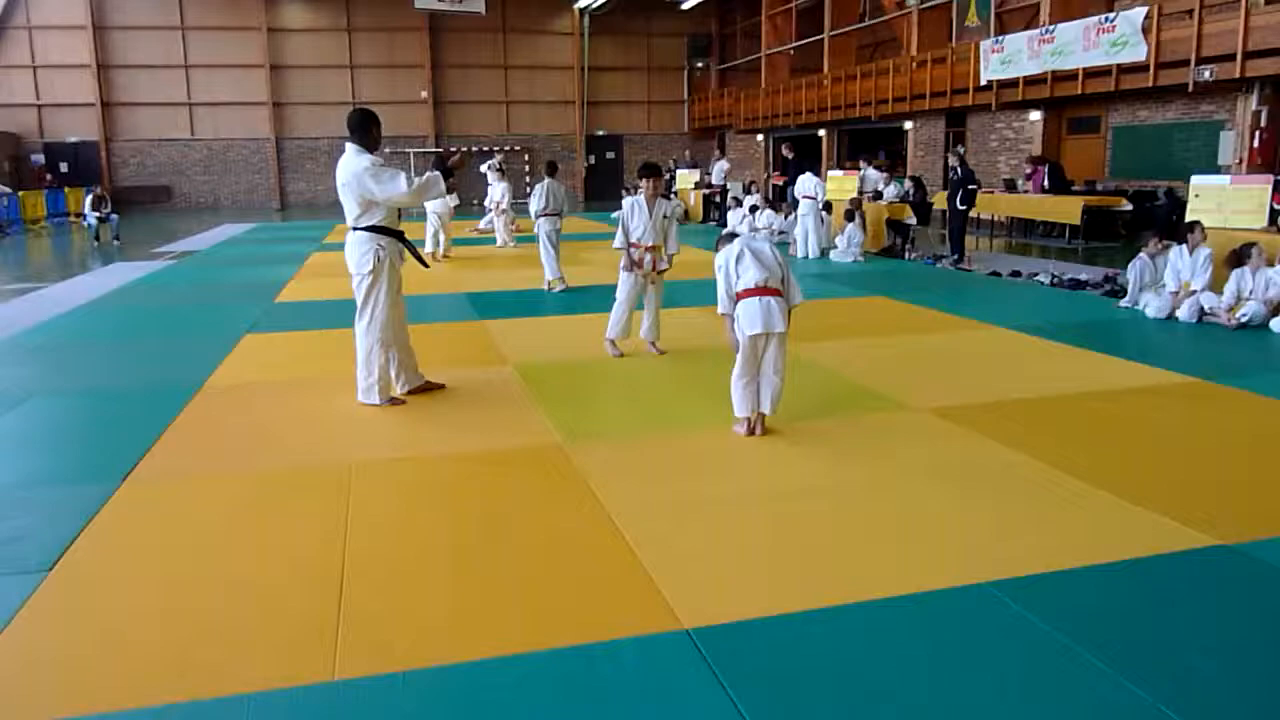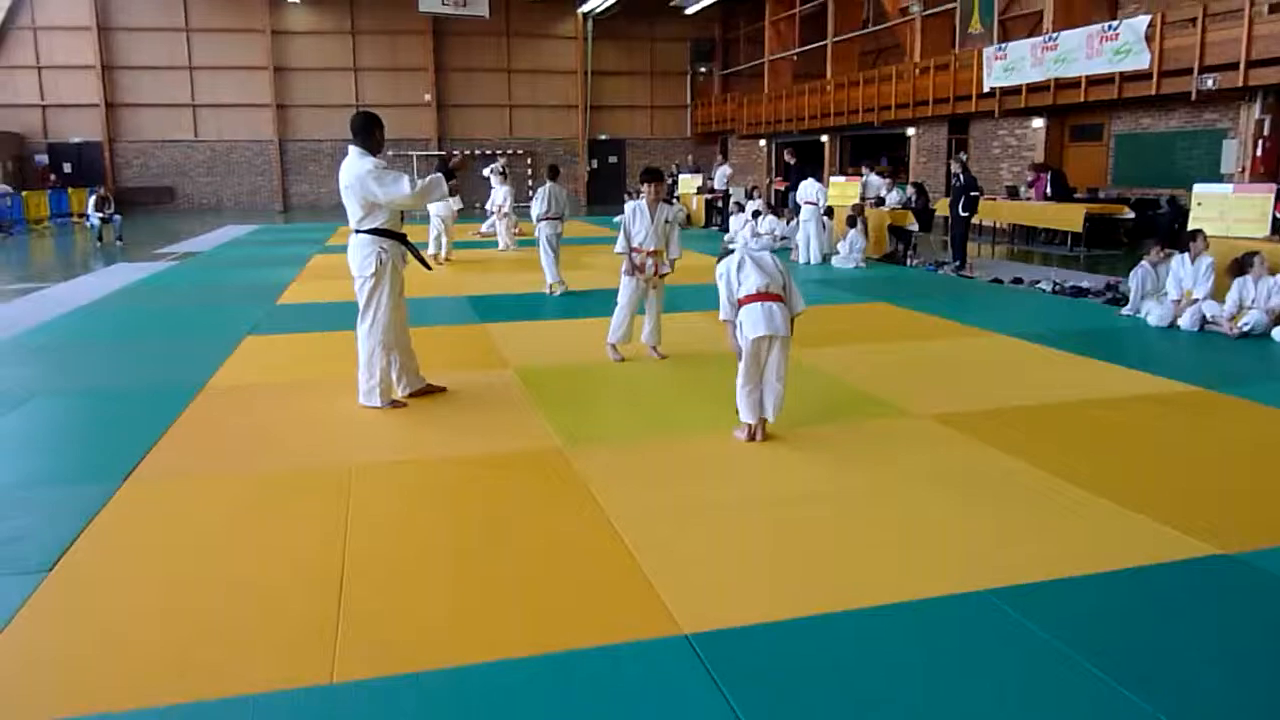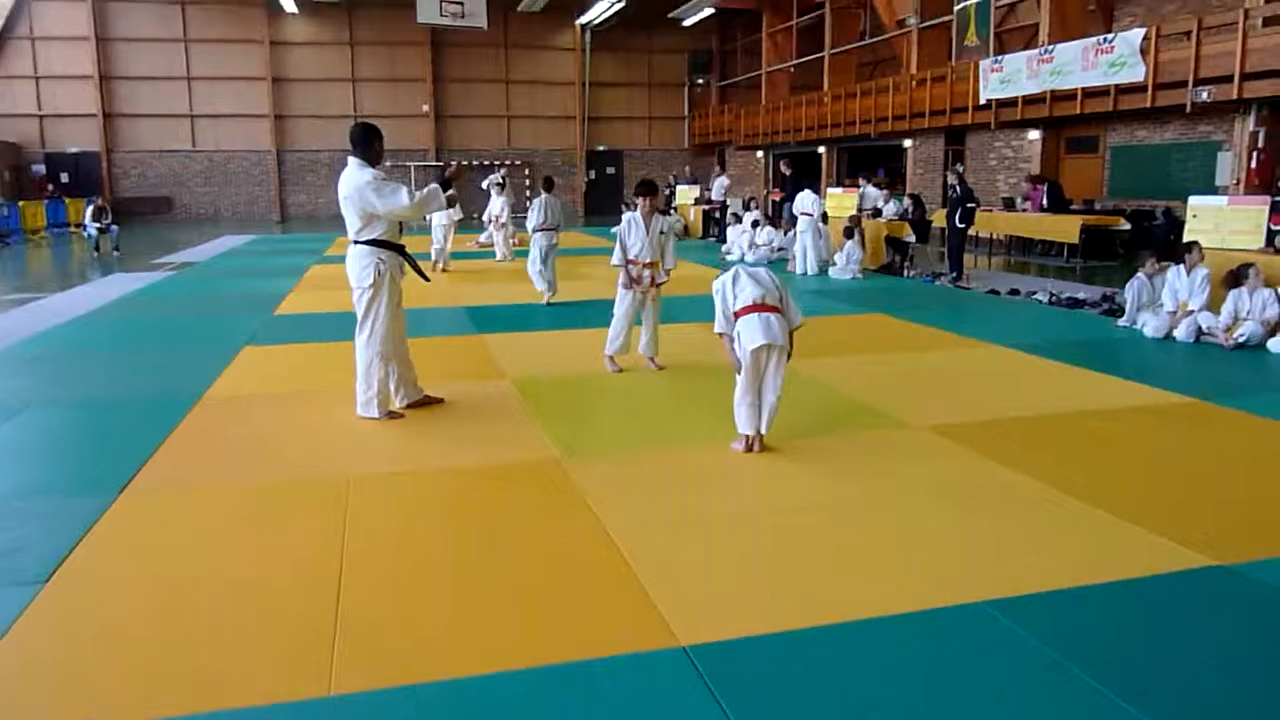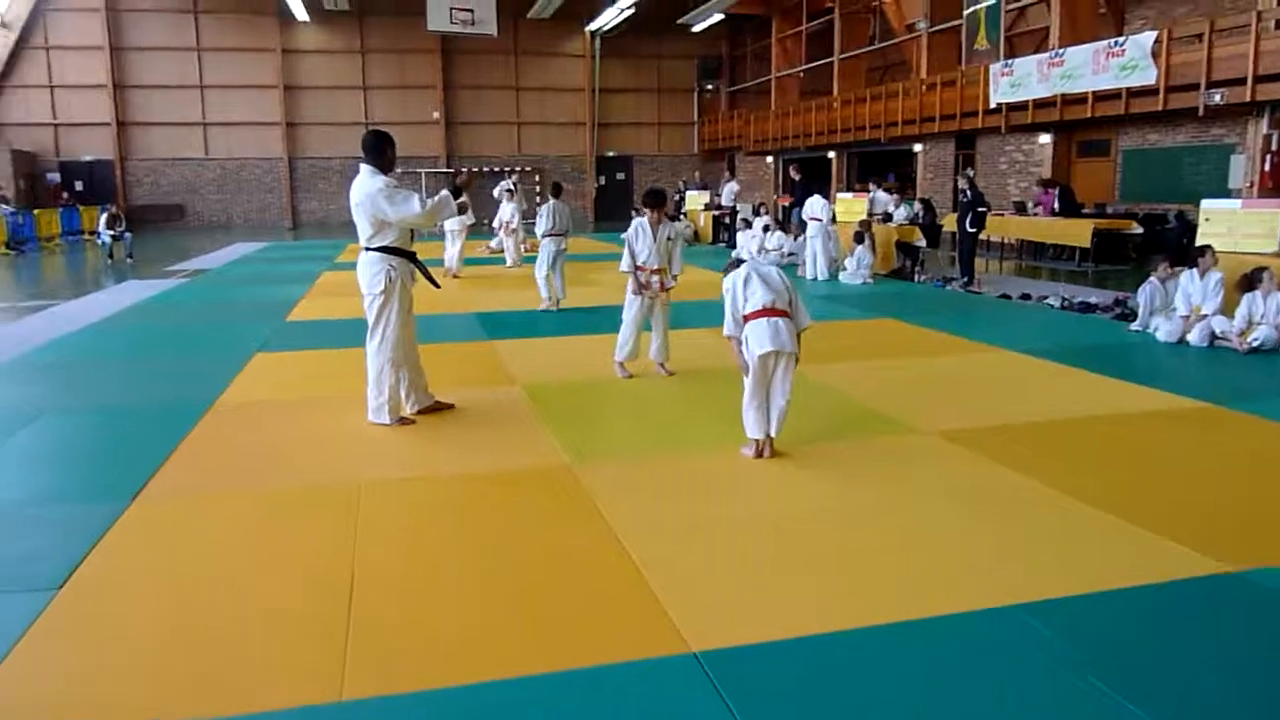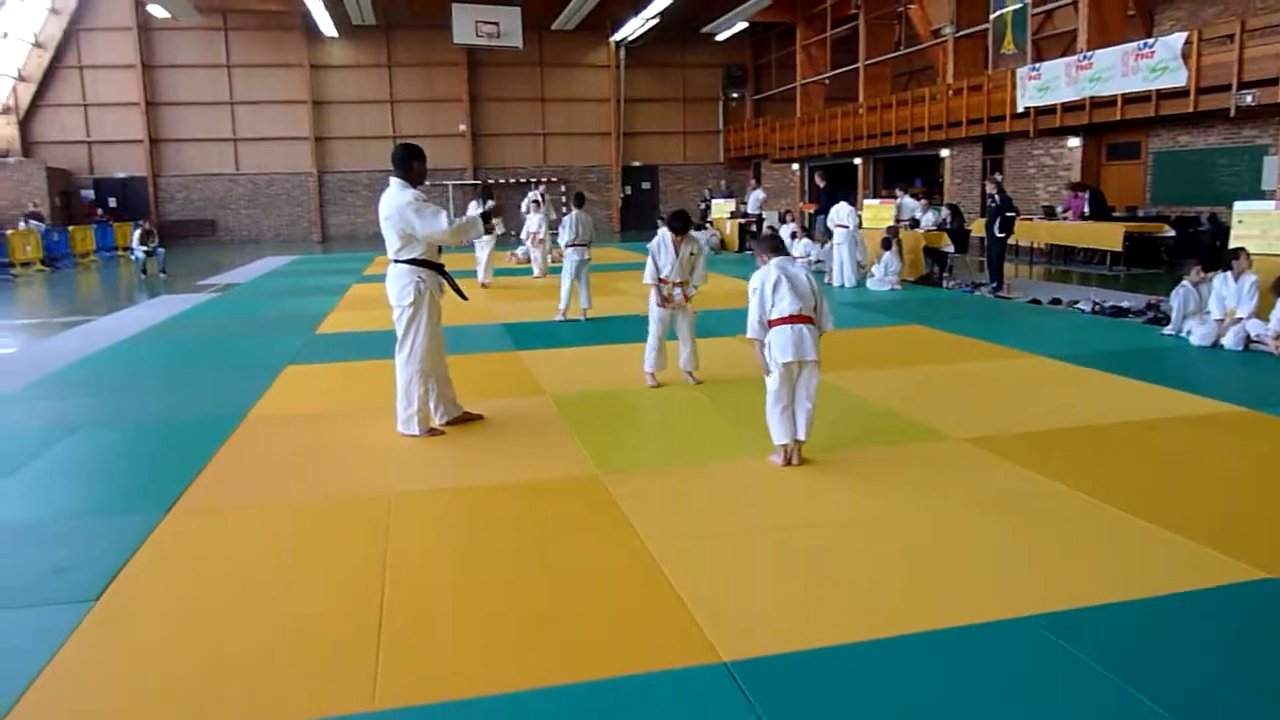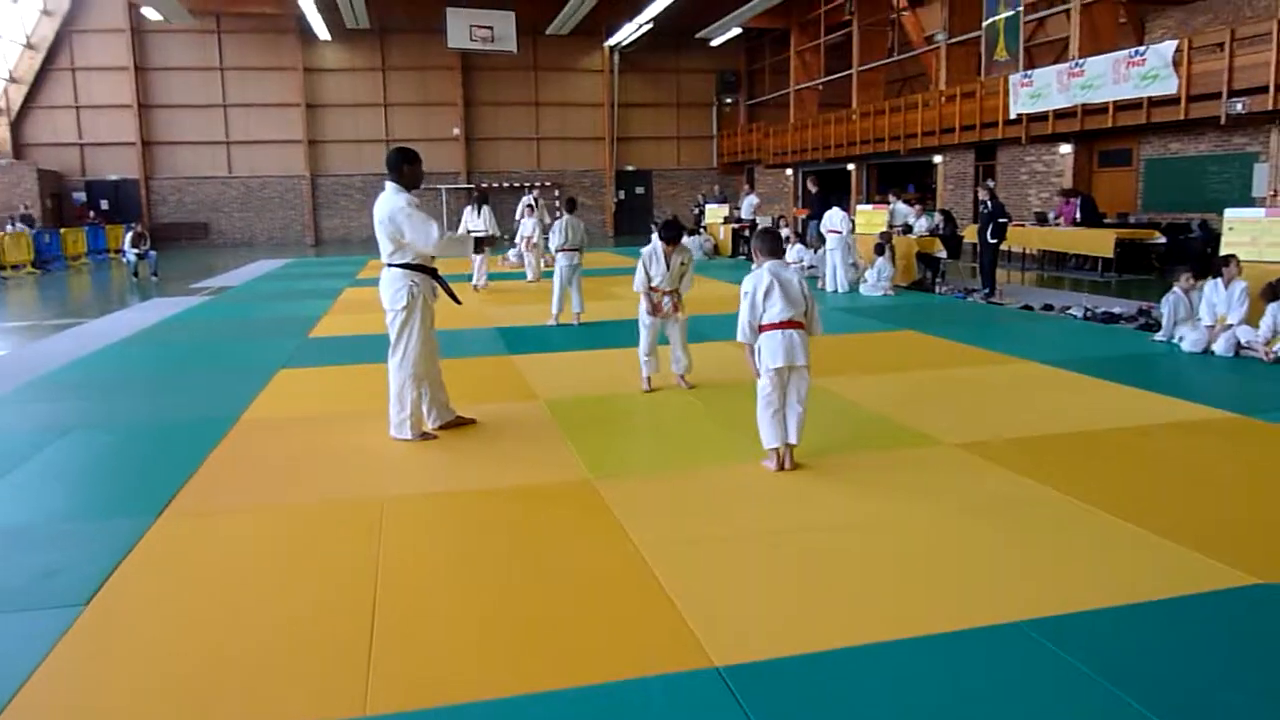
dt=0.1s
person 1, frame 1
left shoulder: (354, 162)
right shoulder: (363, 167)
left elbow: (394, 191)
right elbow: (408, 191)
left wrist: (438, 182)
right wrist: (446, 173)
left hip: (376, 247)
right hip: (372, 250)
left knee: (393, 318)
right knee: (375, 321)
left ankle: (409, 380)
right ankle: (373, 391)
person 1, frame 2
left shoulder: (357, 164)
right shoulder: (366, 170)
left elbow: (396, 194)
right elbow: (410, 193)
left wrist: (440, 186)
right wrist: (447, 174)
left hip: (378, 249)
right hip: (375, 252)
left knee: (394, 321)
right knee: (377, 324)
left ankle: (410, 383)
right ankle: (374, 394)
person 1, frame 3
left shoulder: (356, 175)
right shoulder: (365, 180)
left elbow: (396, 205)
right elbow: (409, 204)
left wrist: (440, 199)
right wrist: (445, 182)
left hip: (377, 260)
right hip: (374, 263)
left knee: (392, 332)
right knee: (376, 335)
left ankle: (408, 394)
right ankle: (372, 405)
person 1, frame 4
left shoulder: (368, 183)
right shoulder: (377, 188)
left elbow: (406, 212)
right elbow: (420, 212)
left wrist: (450, 206)
right wrist: (456, 191)
left hip: (388, 267)
right hip: (385, 270)
left knee: (403, 338)
right knee: (386, 341)
left ankle: (419, 400)
right ankle: (384, 411)
person 1, frame 5
left shoulder: (398, 196)
right shoulder: (406, 200)
left elbow: (431, 231)
right elbow: (446, 229)
left wrist: (477, 222)
right wrist: (483, 219)
left hip: (416, 279)
right hip: (413, 282)
left knee: (432, 350)
right knee: (415, 353)
left ankle: (447, 411)
right ankle: (412, 422)
person 1, frame 6
left shoulder: (392, 200)
right shoulder: (399, 204)
left elbow: (420, 239)
right elbow: (434, 241)
left wrist: (464, 239)
right wrist: (473, 243)
left hip: (409, 283)
right hip: (406, 286)
left knee: (425, 354)
right knee: (407, 357)
left ankle: (441, 415)
right ankle: (405, 426)
person 2, frame 1
left shoulder: (725, 255)
right shoulder: (769, 247)
left elbow: (726, 294)
right elbow: (790, 287)
left wrist: (730, 329)
right wrist: (786, 318)
left hip: (749, 309)
right hip: (776, 308)
left knee: (744, 369)
right knee: (772, 369)
left ankle: (745, 421)
right ankle: (760, 421)
person 2, frame 2
left shoulder: (726, 265)
right shoulder: (769, 257)
left elbow: (728, 302)
right elbow: (792, 295)
left wrist: (732, 336)
right wrist: (790, 327)
left hip: (752, 315)
right hip: (779, 313)
left knee: (747, 375)
right knee: (774, 375)
left ankle: (747, 426)
right ankle: (761, 426)
person 2, frame 3
left shoulder: (722, 281)
right shoulder: (765, 272)
left elbow: (724, 318)
right elbow: (789, 310)
left wrist: (730, 350)
right wrist: (790, 343)
left hip: (749, 326)
right hip: (776, 325)
left knee: (747, 387)
right knee: (771, 387)
left ankle: (744, 437)
right ankle: (758, 436)
person 2, frame 4
left shoulder: (732, 279)
right shoulder: (776, 271)
left elbow: (733, 319)
right elbow: (798, 312)
left wrist: (737, 352)
right wrist: (796, 345)
left hip: (757, 331)
right hip: (784, 330)
left knee: (754, 391)
right knee: (779, 392)
left ankle: (755, 443)
right ankle: (769, 443)
person 2, frame 5
left shoulder: (761, 276)
right shoulder: (804, 272)
left elbow: (757, 318)
right elbow: (822, 313)
left wrist: (760, 352)
left hip: (780, 337)
right hip: (808, 336)
left knee: (778, 397)
right knee: (805, 397)
left ankle: (782, 450)
right ankle: (796, 450)
person 2, frame 6
left shoulder: (754, 279)
right shoulder: (797, 277)
left elbow: (748, 322)
right elbow: (811, 317)
left wrist: (750, 356)
left hip: (770, 342)
right hip: (797, 340)
left knee: (769, 401)
right knee: (795, 400)
left ankle: (774, 455)
right ankle: (789, 454)
person 3, frame 1
left shoulder: (666, 207)
right shoulder: (631, 204)
left elbow: (670, 235)
right elbow: (622, 232)
left wrist: (669, 260)
right wrist: (626, 257)
left hip: (655, 259)
right hip: (634, 257)
left knee: (653, 303)
right knee: (625, 300)
left ankle: (651, 340)
right ankle: (610, 339)
person 3, frame 2
left shoulder: (668, 211)
right shoulder: (633, 209)
left elbow: (672, 239)
right elbow: (624, 236)
left wrist: (671, 264)
right wrist: (627, 261)
left hip: (656, 263)
right hip: (636, 261)
left knee: (654, 308)
right knee: (626, 305)
left ankle: (652, 345)
right ankle: (611, 343)
person 3, frame 3
left shoulder: (663, 223)
right shoulder: (628, 221)
left elbow: (667, 250)
right elbow: (620, 248)
left wrist: (666, 275)
right wrist: (625, 274)
left hip: (653, 274)
right hip: (632, 273)
left knee: (651, 318)
right knee: (623, 316)
left ankle: (649, 356)
right ankle: (609, 355)
person 3, frame 4
left shoulder: (670, 229)
right shoulder: (636, 227)
left elbow: (675, 256)
right elbow: (628, 255)
left wrist: (673, 280)
right wrist: (633, 280)
left hip: (661, 280)
right hip: (641, 279)
left knee: (661, 324)
right knee: (632, 322)
left ankle: (660, 361)
right ankle: (619, 361)
person 3, frame 5
left shoulder: (694, 244)
right shoulder: (658, 241)
left elbow: (698, 269)
right elbow: (651, 269)
left wrist: (693, 289)
right wrist: (657, 293)
left hip: (683, 292)
right hip: (662, 291)
left knee: (687, 334)
right knee: (656, 334)
left ankle: (688, 370)
right ankle: (650, 372)
person 3, frame 6
left shoulder: (685, 254)
right shoulder: (649, 252)
left elbow: (686, 277)
right elbow: (642, 278)
left wrist: (679, 297)
right wrist: (647, 301)
left hip: (672, 300)
right hip: (652, 299)
left knee: (679, 339)
right knee: (648, 340)
left ankle: (680, 374)
right ankle: (646, 377)
